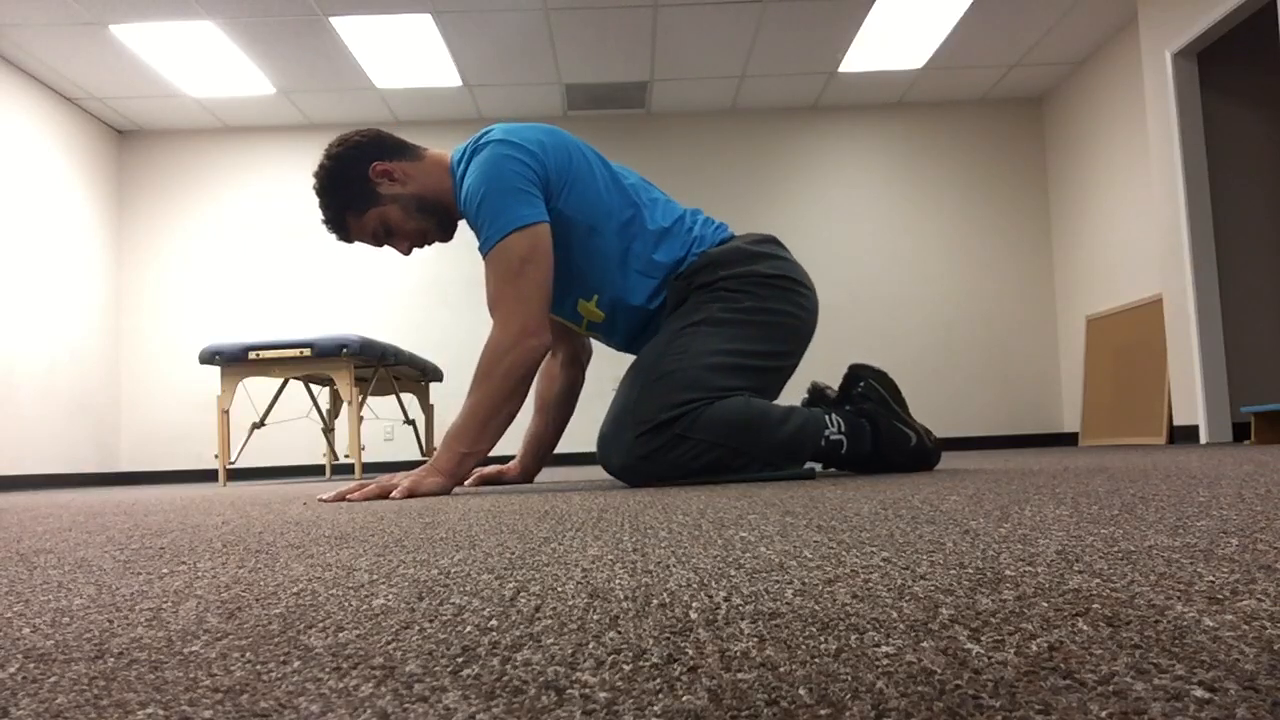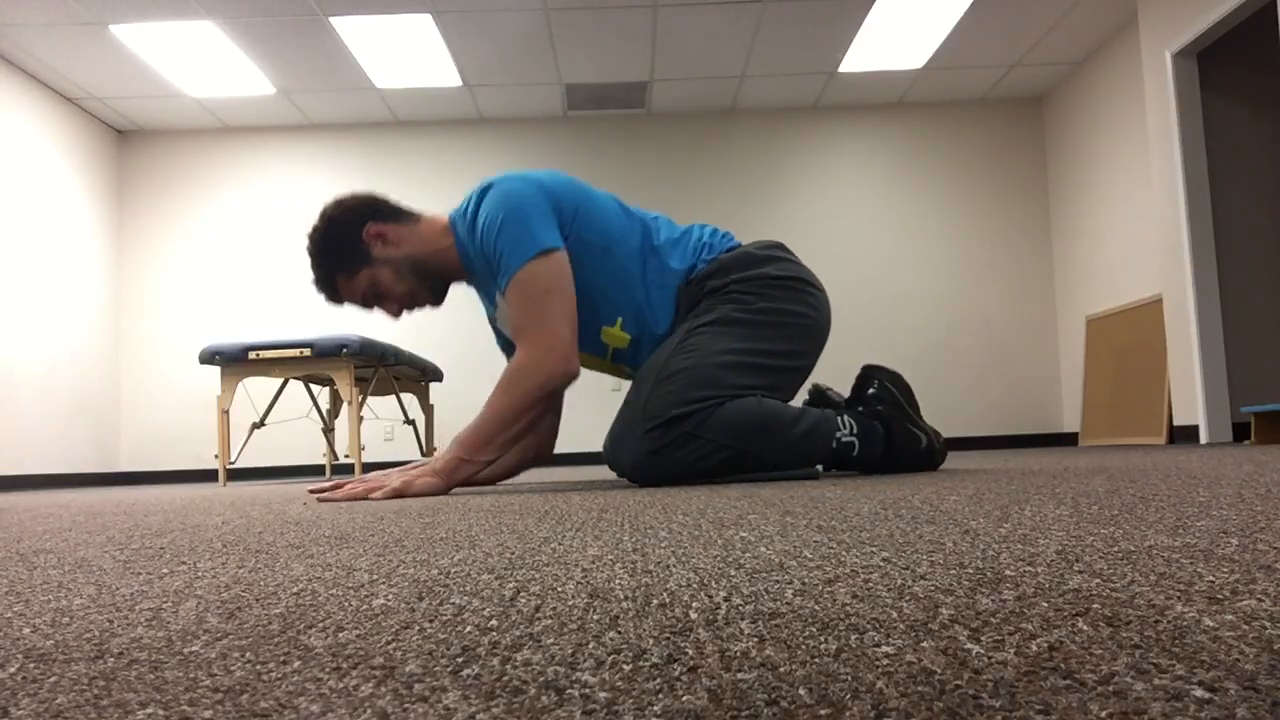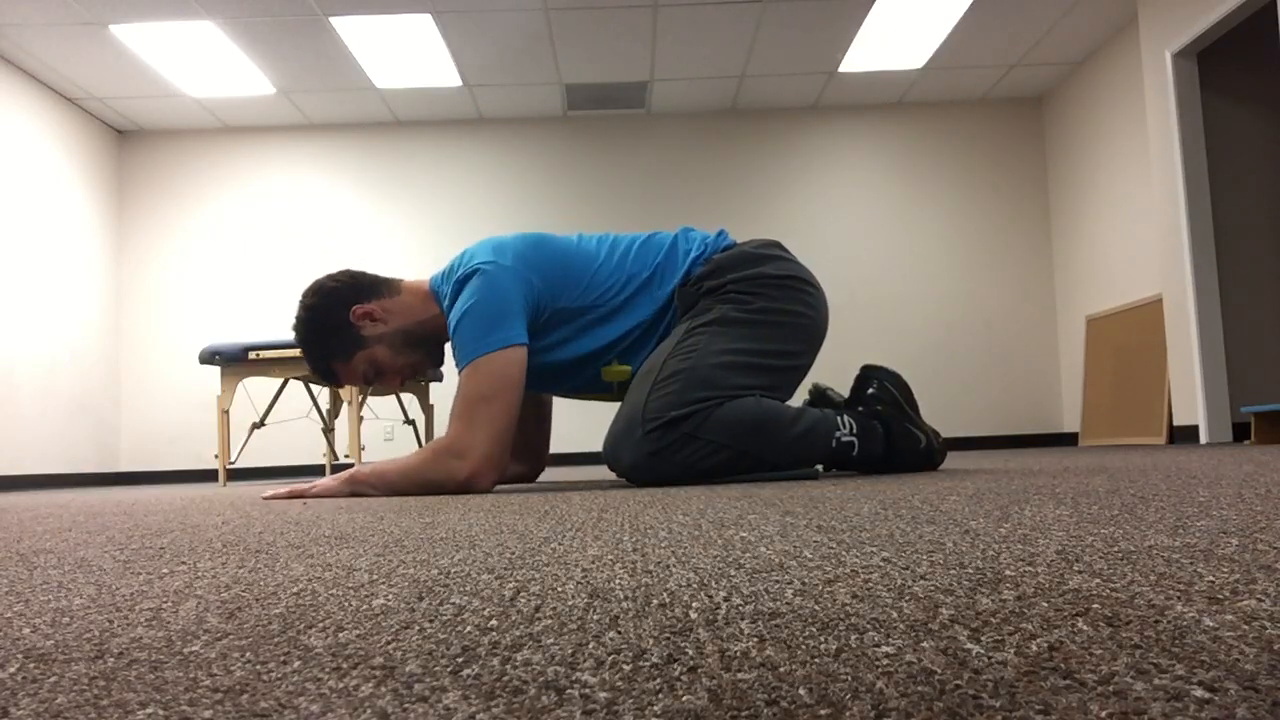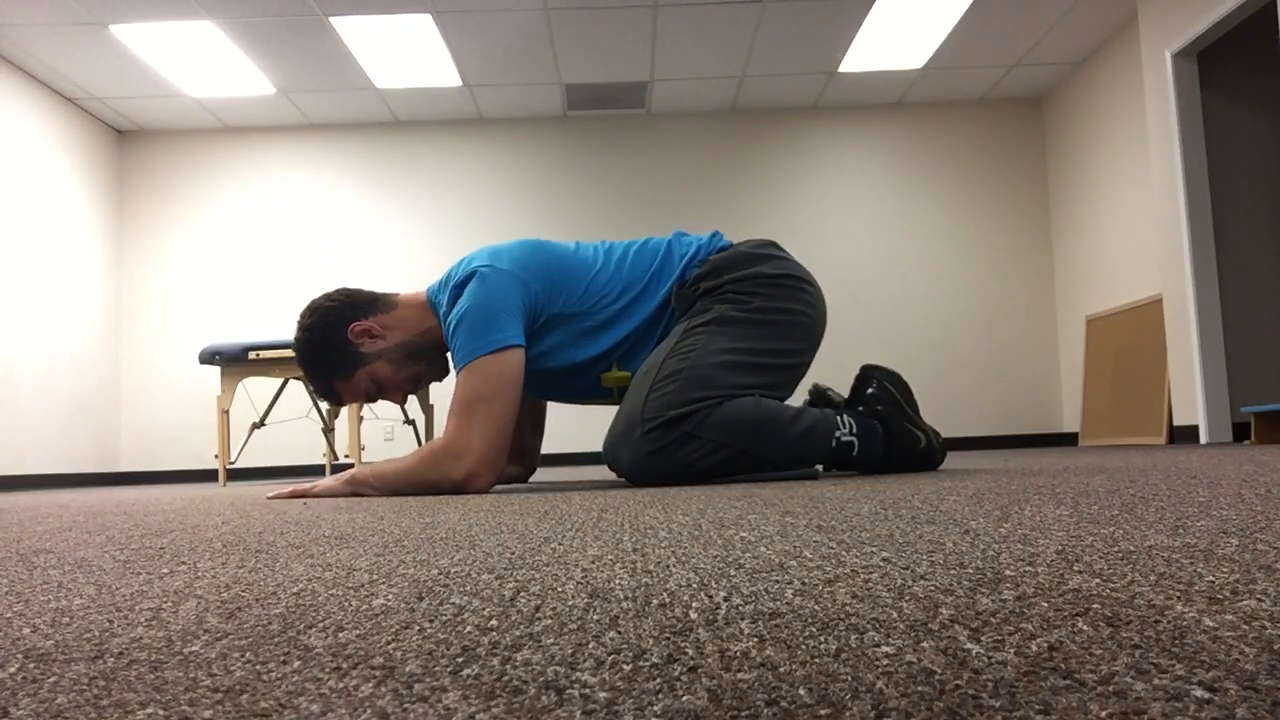
dt=1s
person 1, frame 1
left shoulder: (494, 164)
right shoulder: (497, 183)
left elbow: (522, 337)
right elbow: (565, 347)
left wrist: (446, 466)
right wrist: (526, 464)
left hip: (744, 289)
right hip: (730, 296)
left knee: (638, 447)
right knee: (634, 449)
left ankle: (853, 429)
right ankle: (830, 417)
person 1, frame 2
left shoulder: (502, 209)
right shoulder: (493, 277)
left elbow: (551, 360)
right elbow: (534, 435)
left wrist: (442, 469)
right wrist: (438, 468)
left hip: (761, 293)
right hip: (724, 311)
left knee: (652, 448)
right knee: (635, 453)
left ankle: (865, 431)
right ankle: (837, 417)
person 1, frame 3
left shoulder: (483, 285)
right shoulder: (489, 297)
left elbow: (473, 463)
right elbow: (524, 460)
left wrist: (352, 479)
right wrist: (381, 476)
left hip: (756, 291)
right hip: (743, 300)
left knee: (649, 446)
right knee: (633, 454)
left ankle: (863, 431)
right ankle: (838, 415)
person 1, frame 4
left shoulder: (480, 293)
right shoulder: (489, 312)
left elbow: (471, 464)
right elbow: (516, 460)
left wrist: (351, 478)
right wrist: (382, 473)
left hip: (755, 290)
right hip: (740, 299)
left knee: (646, 444)
right knee: (640, 451)
left ankle: (865, 429)
right ankle: (837, 414)
